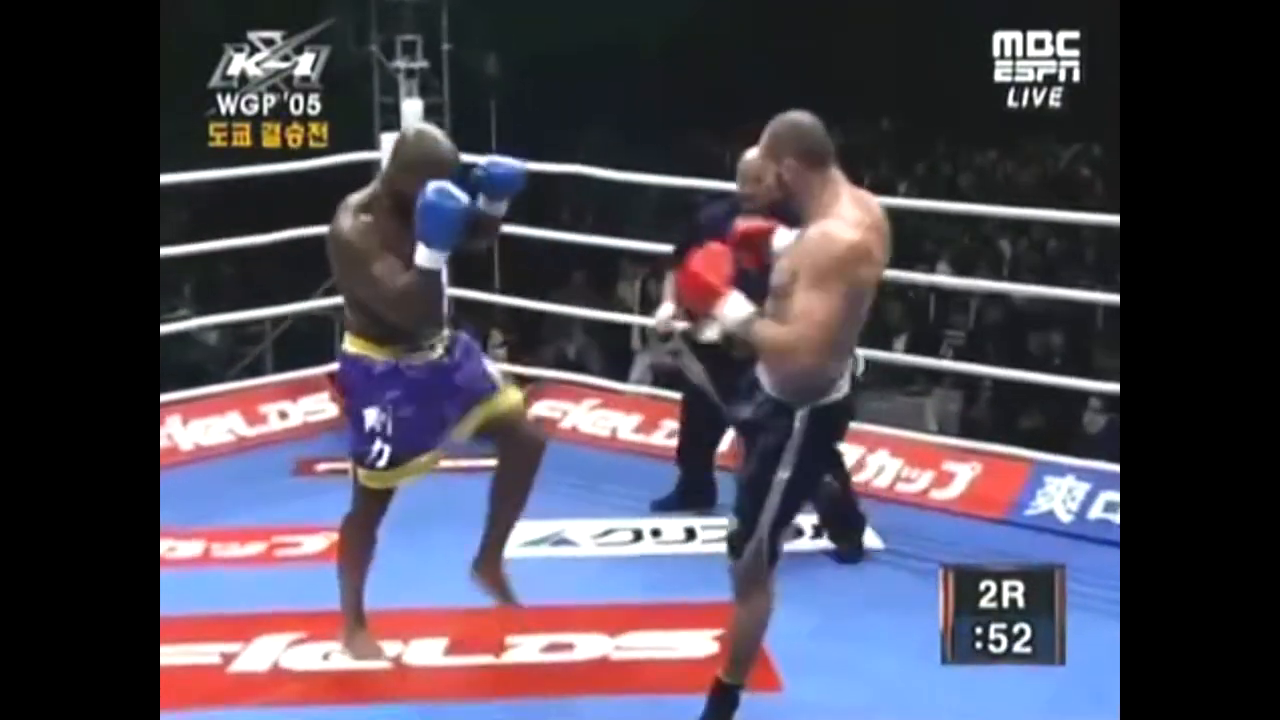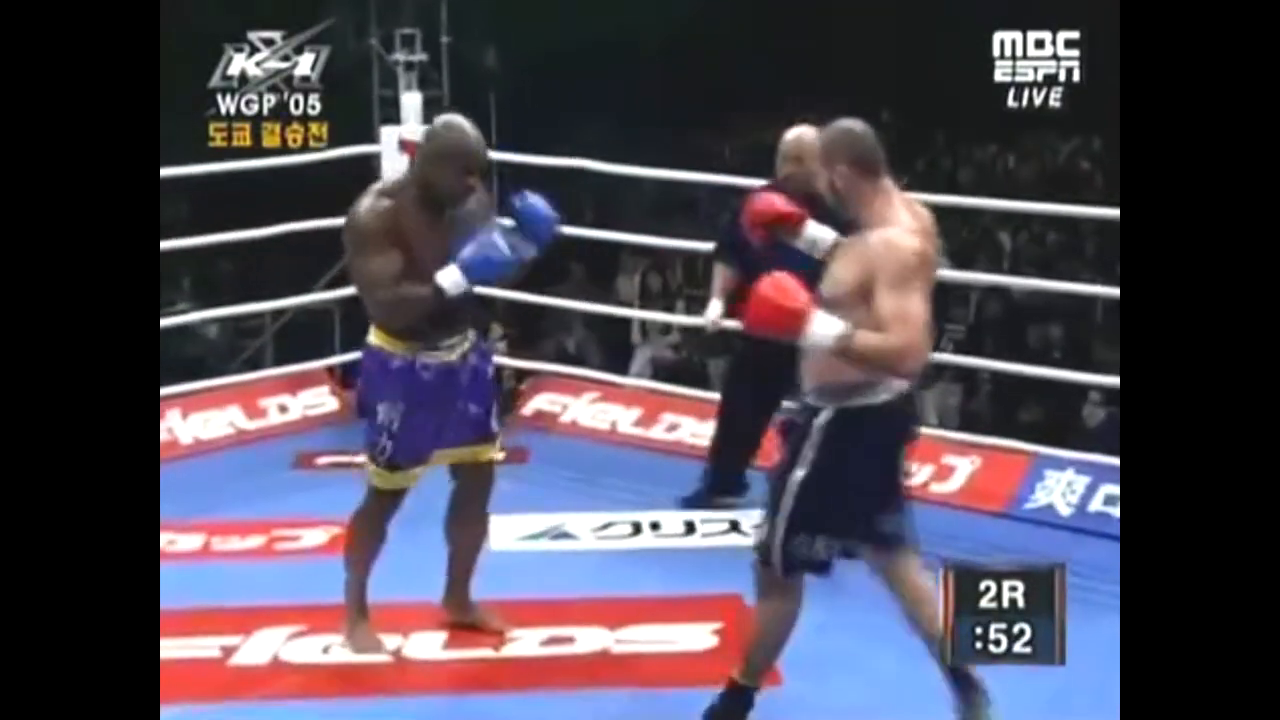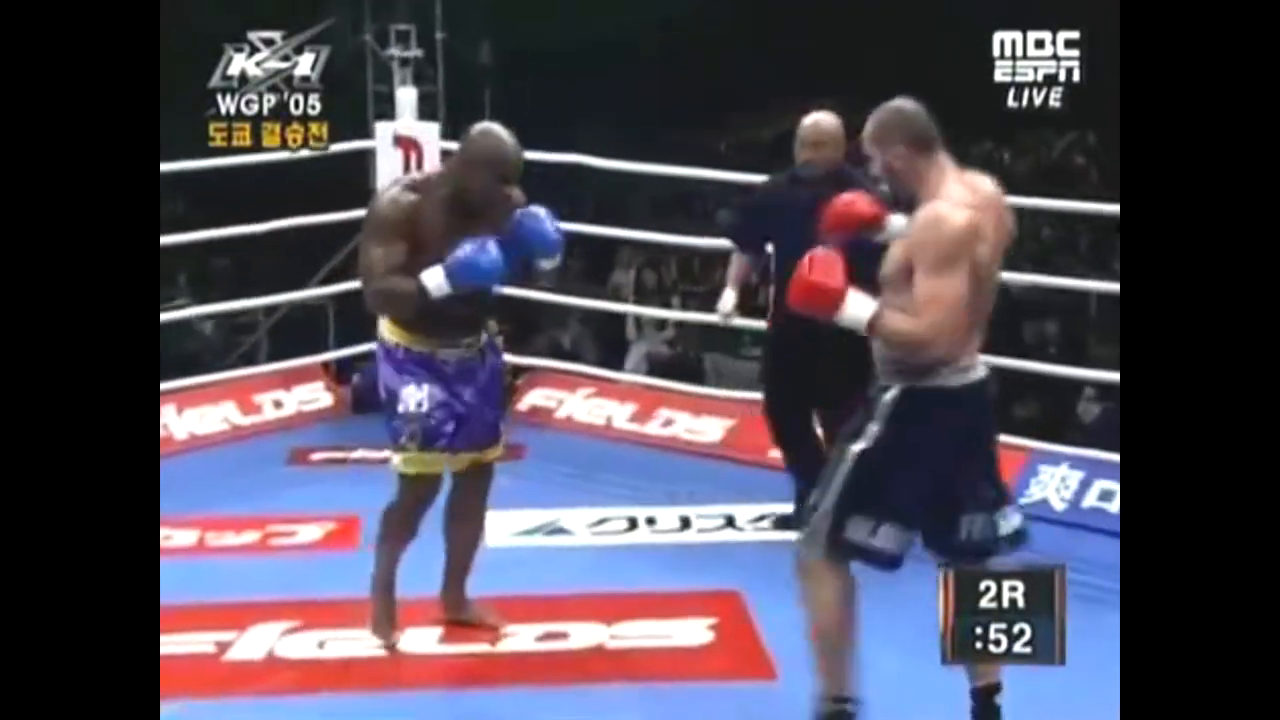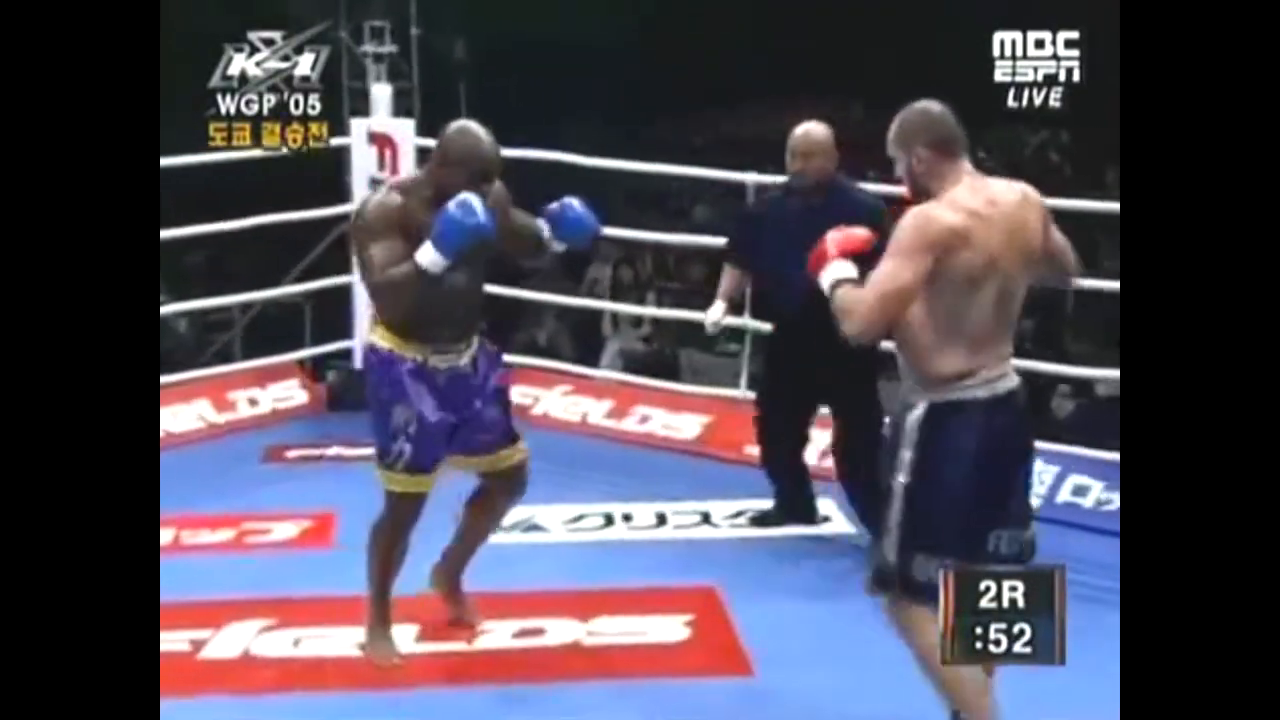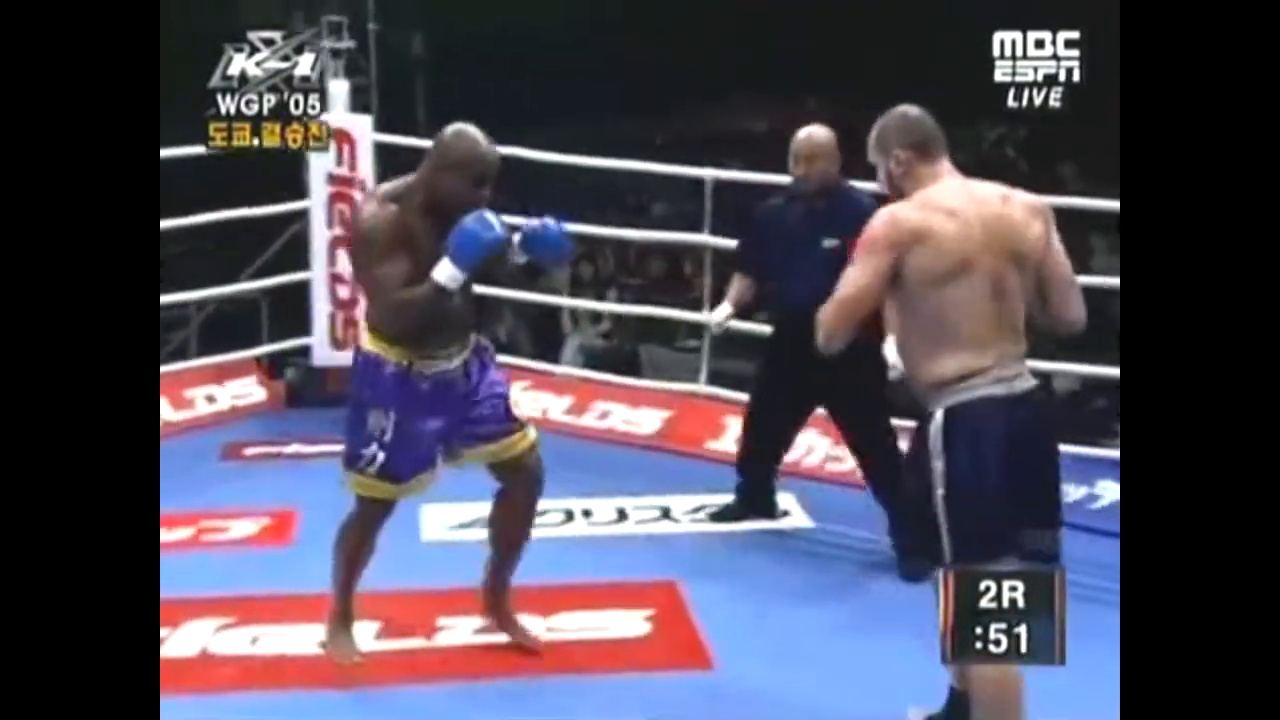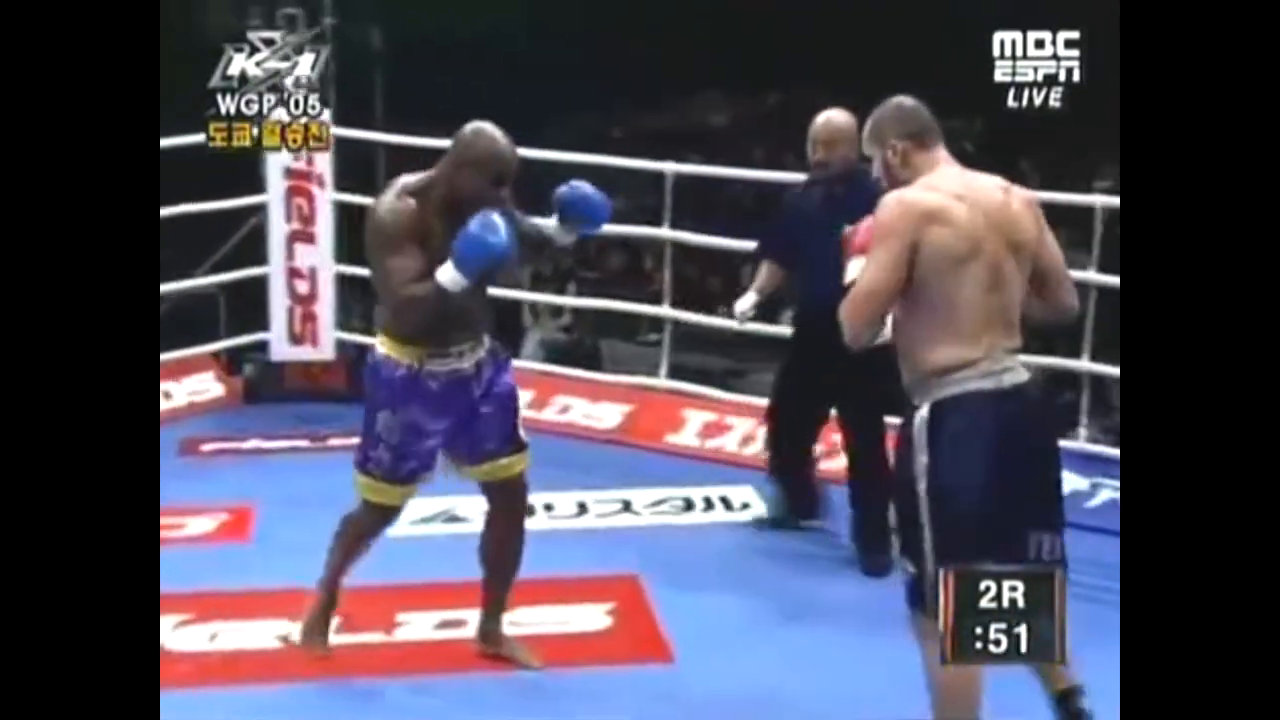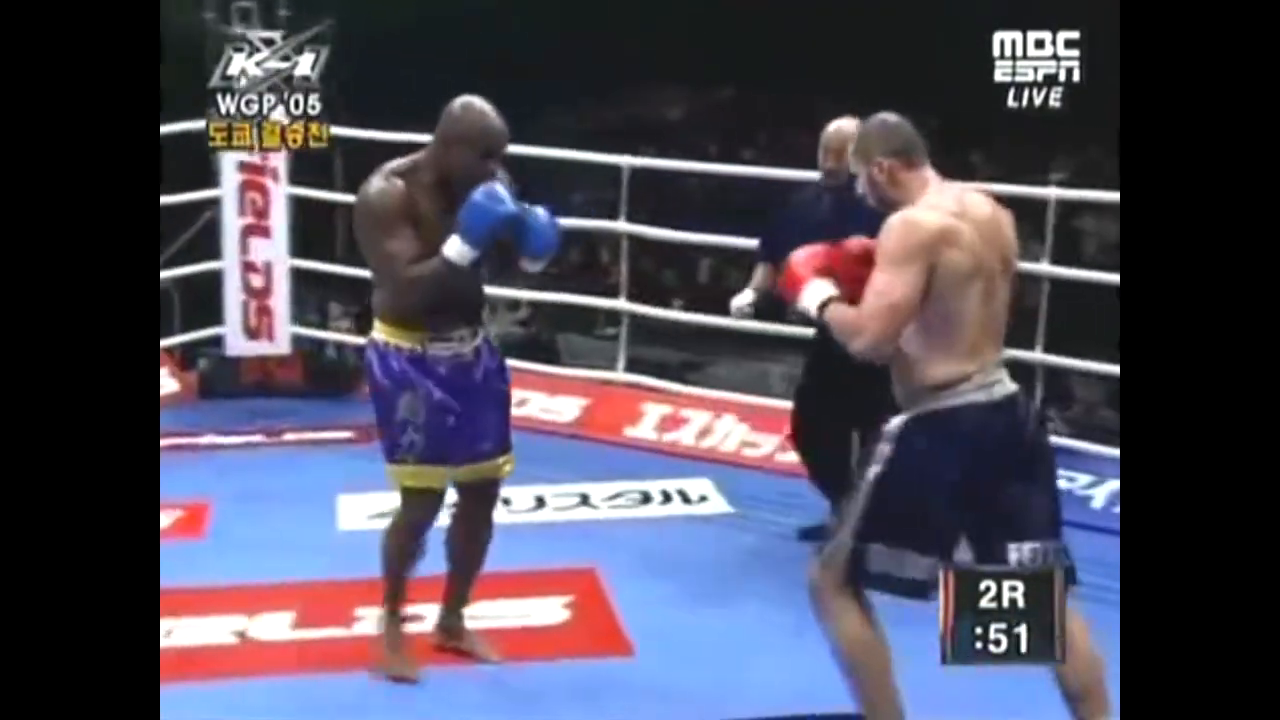
dt=0.2s
person 1, frame 1
left shoulder: (834, 241)
right shoulder: (859, 204)
left elbow: (800, 354)
left wrist: (728, 310)
right wrist: (780, 241)
left hip: (799, 412)
right hip: (800, 392)
left knee: (750, 564)
person 1, frame 2
left shoulder: (896, 246)
right shoulder: (908, 217)
left elbow: (909, 355)
left wrist: (812, 328)
right wrist: (803, 232)
left hip: (842, 419)
right hip: (878, 409)
left knee: (776, 570)
right knee: (893, 551)
person 1, frame 3
left shoulder: (943, 220)
right shoulder: (983, 191)
left elbow: (932, 335)
left wrist: (848, 306)
right wrist: (888, 228)
left hip: (918, 407)
right hip: (967, 397)
left knee: (821, 551)
right knee: (970, 562)
person 1, frame 4
left shoulder: (931, 222)
right shoulder: (1024, 203)
left elbow: (861, 324)
right elbow: (1066, 273)
left wrist: (834, 271)
left hip: (945, 422)
right hip: (1004, 408)
left knee: (912, 602)
right knee: (977, 576)
person 1, frame 5
left shoulder: (899, 223)
right shoulder: (1027, 209)
left elbow: (829, 336)
right elbow: (1071, 318)
left wrist: (861, 277)
left hip: (961, 425)
right hip: (1024, 408)
person 1, frame 6
left shoulder: (905, 207)
right shoulder: (1019, 202)
left elbow: (856, 330)
right elbow: (1064, 304)
left wrist: (862, 269)
left hip: (951, 419)
right hip: (1019, 403)
left knee: (942, 612)
person 1, frame 7
left shoulder: (912, 226)
right shoulder: (993, 213)
left elbow: (871, 340)
left wrist: (811, 291)
left hip: (938, 431)
right hip: (1006, 416)
left knee: (832, 584)
person 2, frame 1
left shoulder: (430, 203)
right shoulder: (355, 226)
left elbow: (479, 233)
right elbow: (402, 308)
left wrist: (494, 199)
right wrist: (432, 247)
left hip: (443, 351)
right hip: (382, 369)
left knee: (525, 442)
right knee: (372, 500)
left ankle: (490, 560)
right ankle: (353, 622)
person 2, frame 2
left shoulder: (468, 201)
right shoulder: (376, 213)
left elbow: (492, 255)
right elbow: (386, 303)
left wrist: (523, 241)
right wrist: (457, 276)
left hip: (463, 355)
right hip: (402, 365)
left knee: (477, 482)
right knee: (385, 495)
left ankle: (458, 599)
right ankle: (356, 613)
person 2, frame 3
left shoulder: (509, 204)
right shoulder: (400, 204)
left elbow: (525, 272)
right elbow: (377, 294)
left wrist: (543, 252)
right wrist: (442, 278)
left hip: (475, 354)
right hip: (414, 355)
left knee: (476, 480)
right knee: (420, 486)
left ankle: (454, 596)
right ankle: (383, 586)
person 2, frame 4
left shoulder: (489, 199)
right shoulder: (386, 209)
left elbow: (525, 239)
right elbow: (384, 296)
left wrist: (557, 232)
right wrist: (437, 251)
left hip: (469, 359)
right hip: (406, 366)
left knee: (508, 477)
right knee: (404, 503)
left ankle: (449, 575)
right ankle: (378, 621)
person 2, frame 5
left shoulder: (464, 206)
right shoulder: (381, 216)
left elbow: (490, 241)
right elbow: (395, 311)
left wrist: (523, 245)
right wrist: (452, 268)
left hip: (464, 362)
right hip: (395, 373)
left knee: (525, 474)
right knee: (373, 507)
left ankle: (497, 600)
right ankle: (339, 619)
person 2, frame 6
left shoulder: (485, 202)
right shoulder: (397, 213)
left elbow: (519, 233)
right elbow: (403, 308)
left wrist: (565, 226)
right wrist: (458, 271)
left hip: (477, 365)
right hip: (409, 373)
left knee: (512, 497)
right knee: (380, 508)
left ankle: (492, 629)
right ankle: (324, 600)
person 2, frame 7
left shoulder: (489, 186)
right shoulder: (388, 193)
left elbow: (521, 252)
right elbow: (404, 290)
left wrist: (533, 245)
right wrist: (465, 244)
left hip: (472, 352)
right hip: (409, 357)
left knee: (482, 495)
right knee: (422, 501)
left ankle: (452, 622)
right ankle: (392, 622)
person 3, frame 1
left shoulder: (796, 223)
right shoulder: (717, 219)
right elbow: (682, 265)
right wrist: (670, 303)
right hip: (725, 342)
right knee: (699, 418)
left ankle: (845, 525)
right ankle: (693, 490)
person 3, frame 2
left shoulder: (837, 210)
right shoulder: (759, 204)
right elbow: (730, 255)
right wrist: (718, 299)
right knee: (740, 407)
right ankle: (722, 482)
person 3, frame 3
left shoulder: (864, 195)
right shoulder: (776, 192)
right elbow: (748, 243)
right wrist: (732, 289)
left hip: (843, 324)
right hip: (792, 318)
left knee: (842, 421)
right knee: (786, 414)
person 3, frame 4
left shoulder: (861, 207)
right shoulder: (771, 208)
right elbow: (740, 260)
right wrist: (722, 300)
left hip: (843, 339)
right hip: (790, 336)
left knee: (858, 437)
right knee: (776, 426)
left ankle: (880, 521)
right ankle: (793, 502)
person 3, frame 5
left shoulder: (862, 213)
right shoulder: (774, 214)
right elbow: (750, 269)
right wrist: (730, 304)
left hip: (849, 347)
right hip: (792, 343)
left knee: (875, 444)
right knee: (762, 425)
left ankle: (910, 541)
right ankle: (753, 499)
person 3, frame 6
left shoulder: (878, 199)
right shoulder: (799, 201)
right elbow: (779, 257)
right wrist: (756, 293)
right hip: (813, 333)
left knee: (863, 441)
right knee: (786, 420)
left ankle: (873, 538)
right ankle: (798, 502)
person 3, frame 7
left shoulder: (882, 209)
right shoulder: (808, 203)
right elbow: (775, 256)
right wrist: (753, 292)
right hip: (833, 338)
left knee: (870, 438)
right knee: (809, 428)
